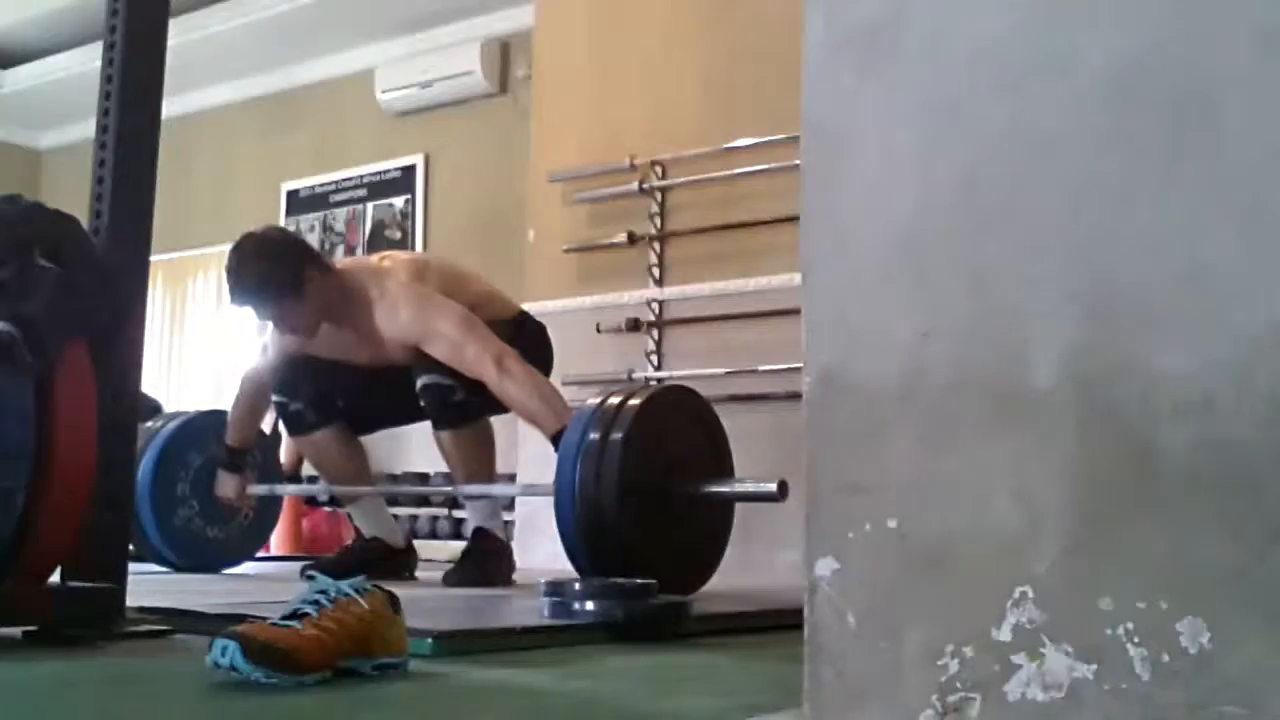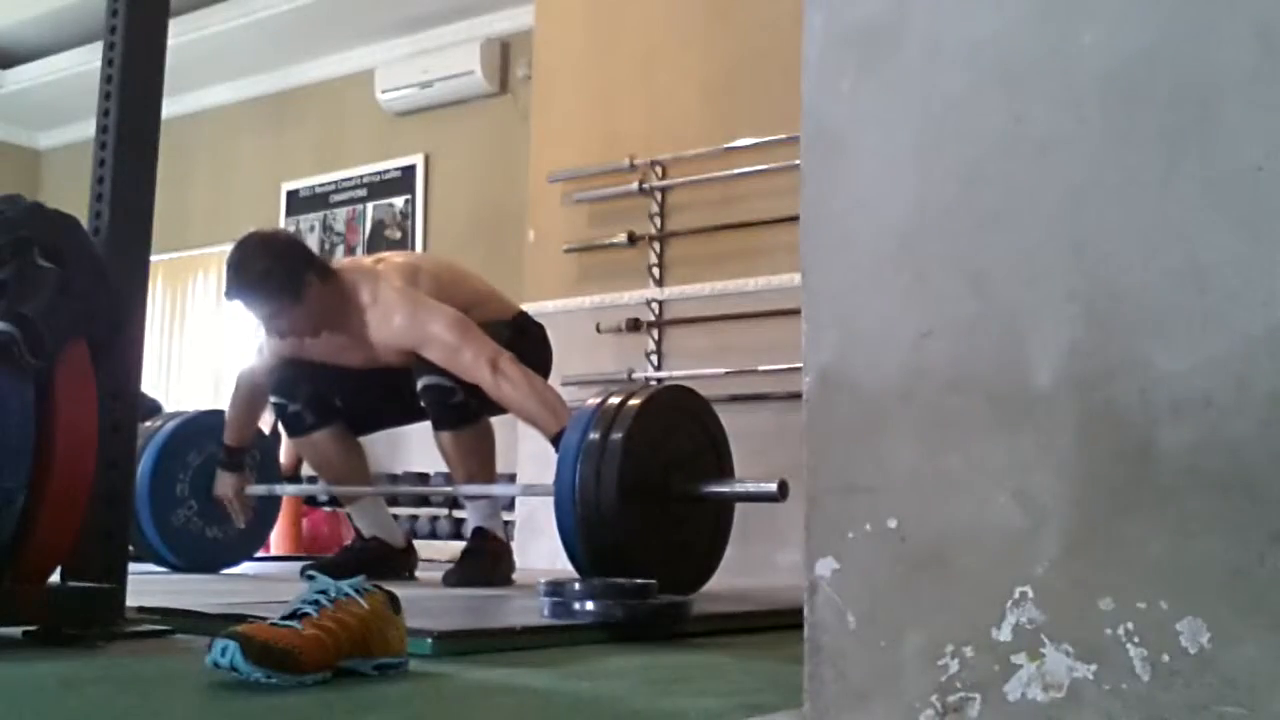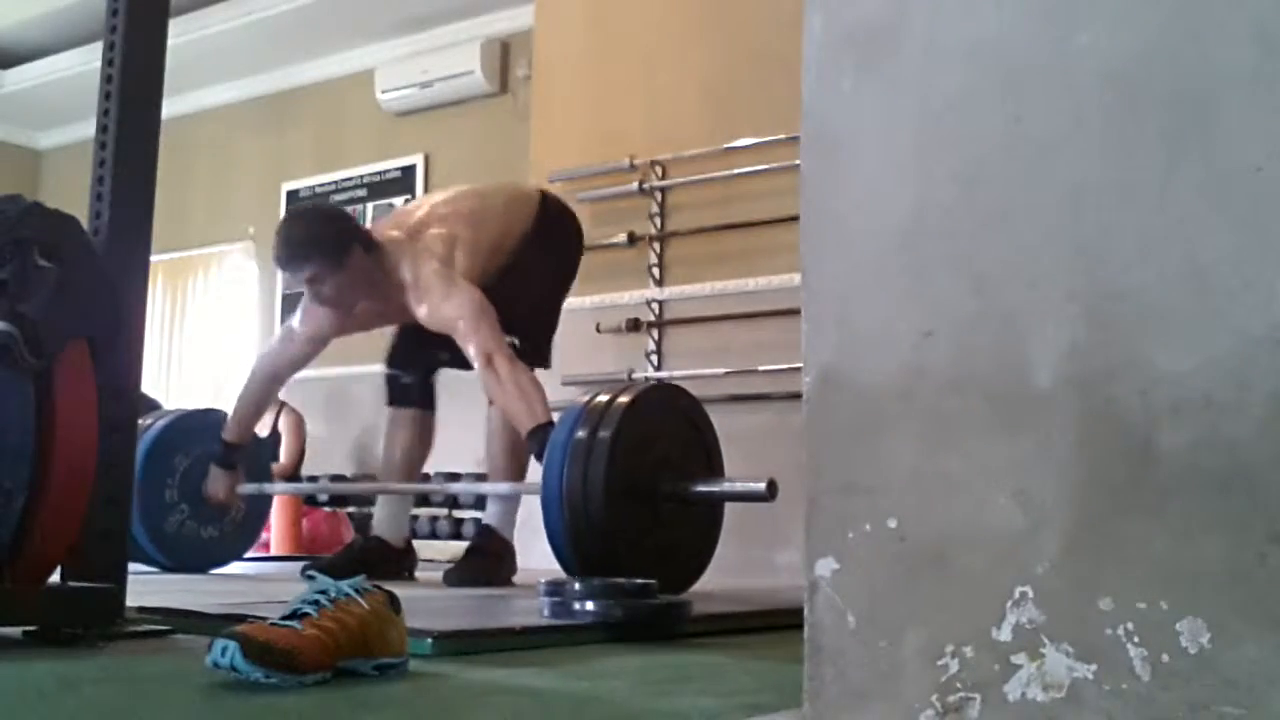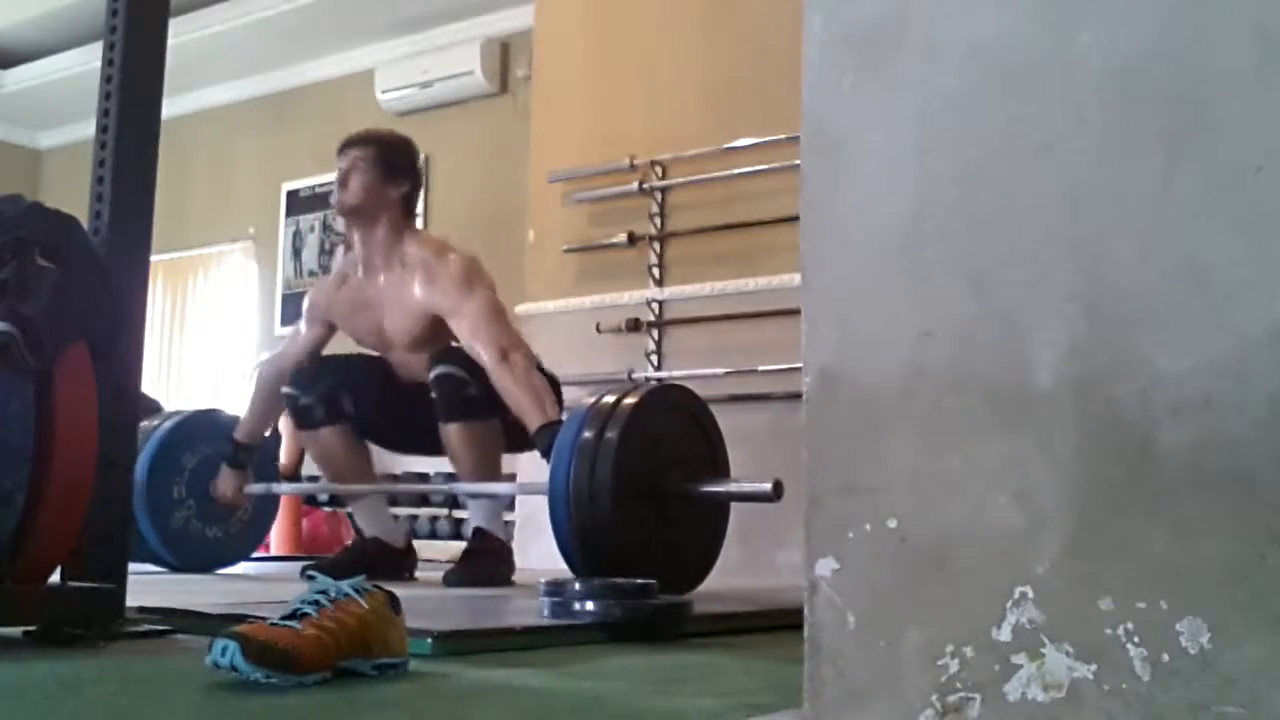
dt=0.5s
person 1, frame 1
left shoulder: (399, 305)
right shoulder: (298, 325)
left elbow: (500, 367)
right elbow: (256, 381)
right wrist: (232, 466)
left hip: (511, 344)
left knee: (439, 381)
right knee: (294, 395)
left ankle: (488, 538)
right ankle: (383, 541)
person 1, frame 2
left shoulder: (397, 305)
right shoulder: (300, 329)
left elbow: (495, 369)
right elbow: (252, 381)
right wrist: (230, 464)
left knee: (440, 380)
right knee: (295, 392)
left ankle: (488, 538)
right ankle: (384, 537)
person 1, frame 3
left shoulder: (429, 282)
right shoulder: (330, 300)
left elbow: (495, 363)
right elbow: (272, 367)
left wrist: (548, 445)
right wrist: (226, 459)
left hip: (539, 234)
right hip: (488, 243)
left knee: (497, 364)
right knee: (408, 374)
left ankle: (496, 538)
right ankle: (388, 539)
person 1, frame 4
left shoulder: (438, 271)
right shoulder: (336, 287)
left elbow: (501, 358)
right elbow: (278, 368)
left wrist: (559, 449)
right wrist: (236, 460)
left hip: (504, 407)
right hip: (427, 407)
left knee: (452, 371)
right knee: (304, 387)
left ankle: (489, 542)
right ankle: (385, 541)
